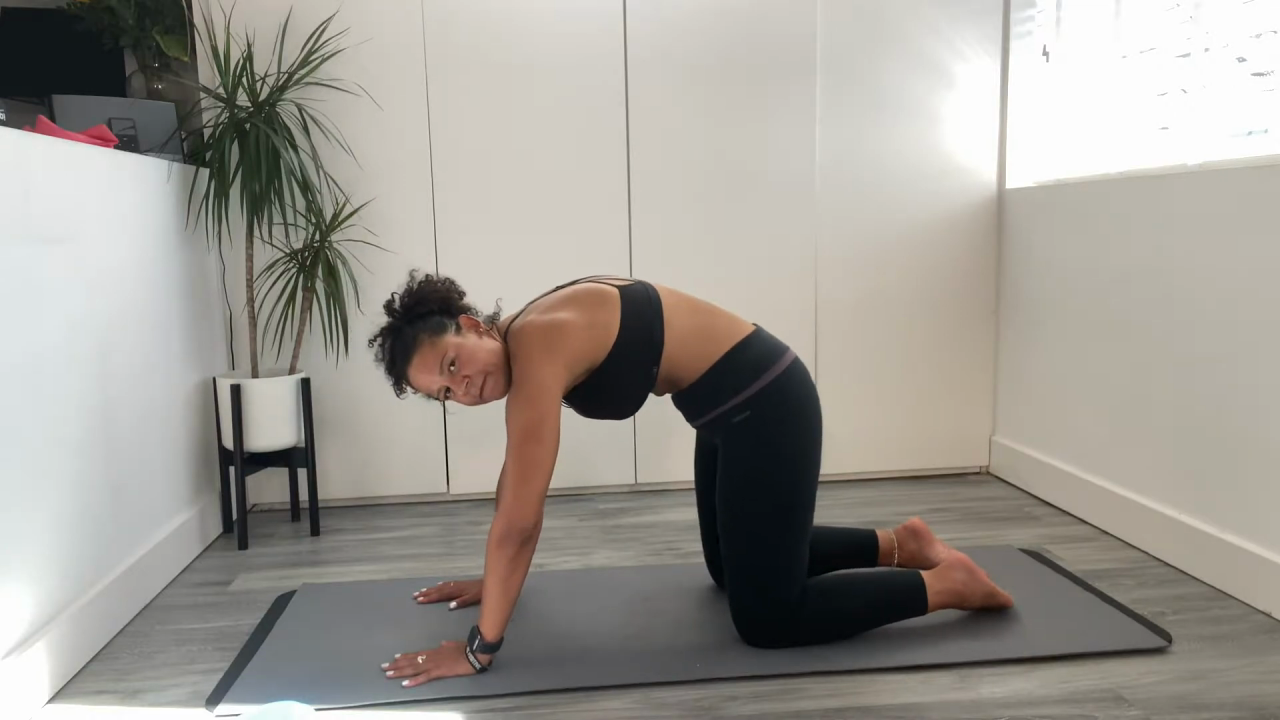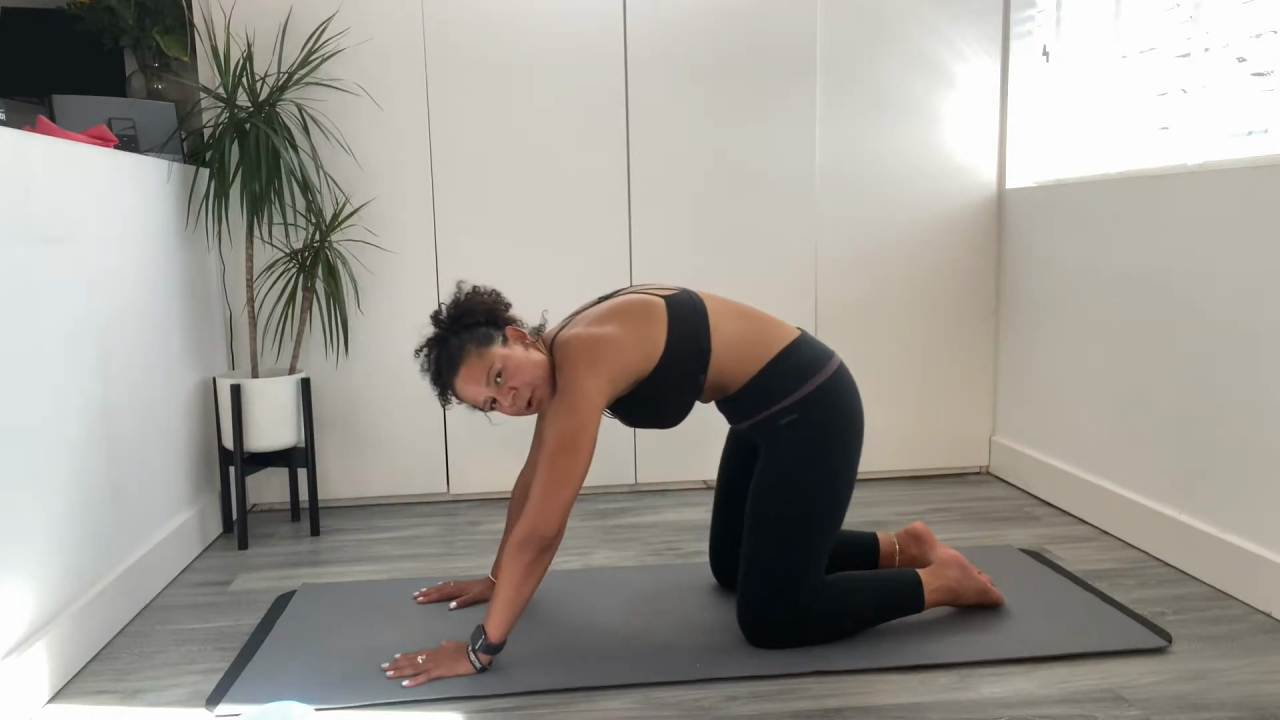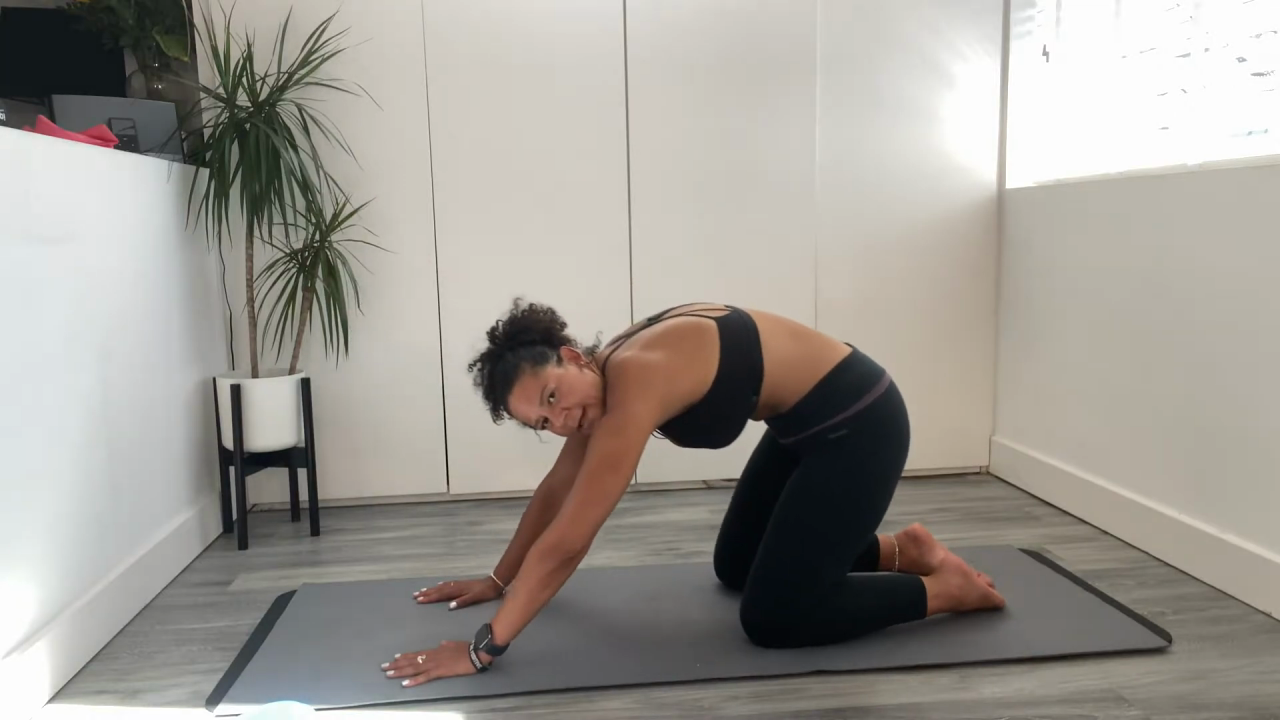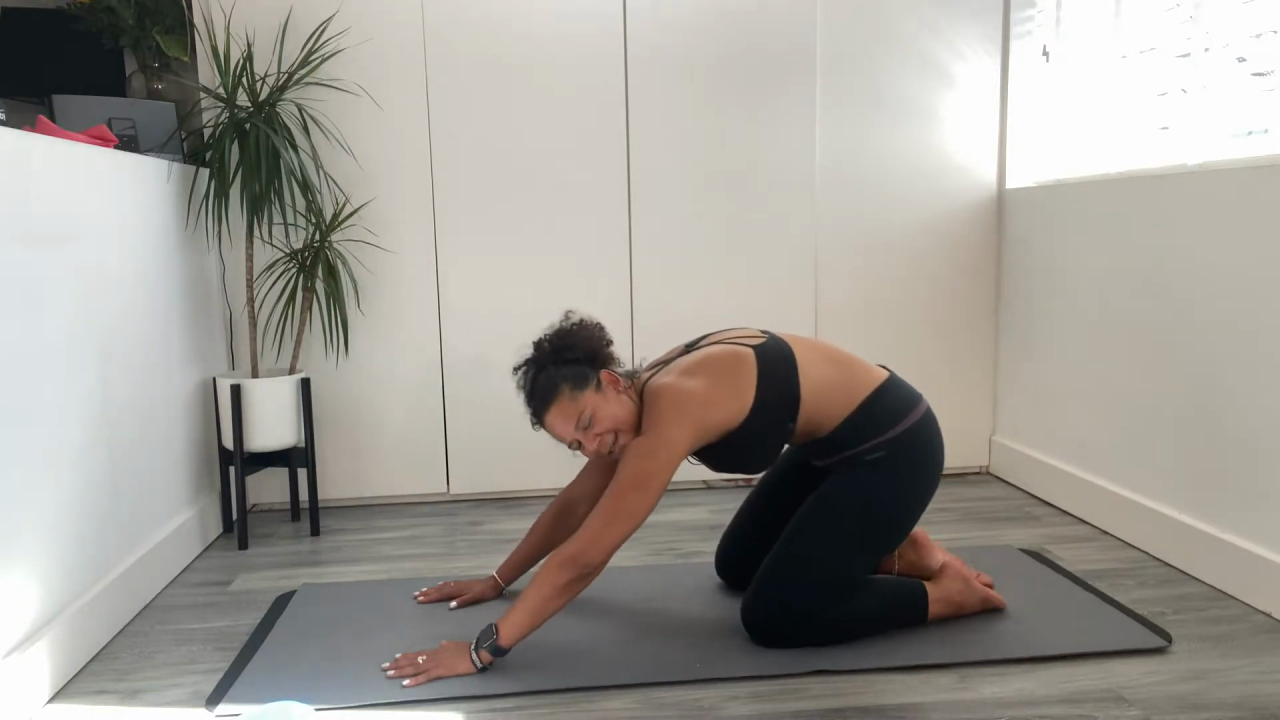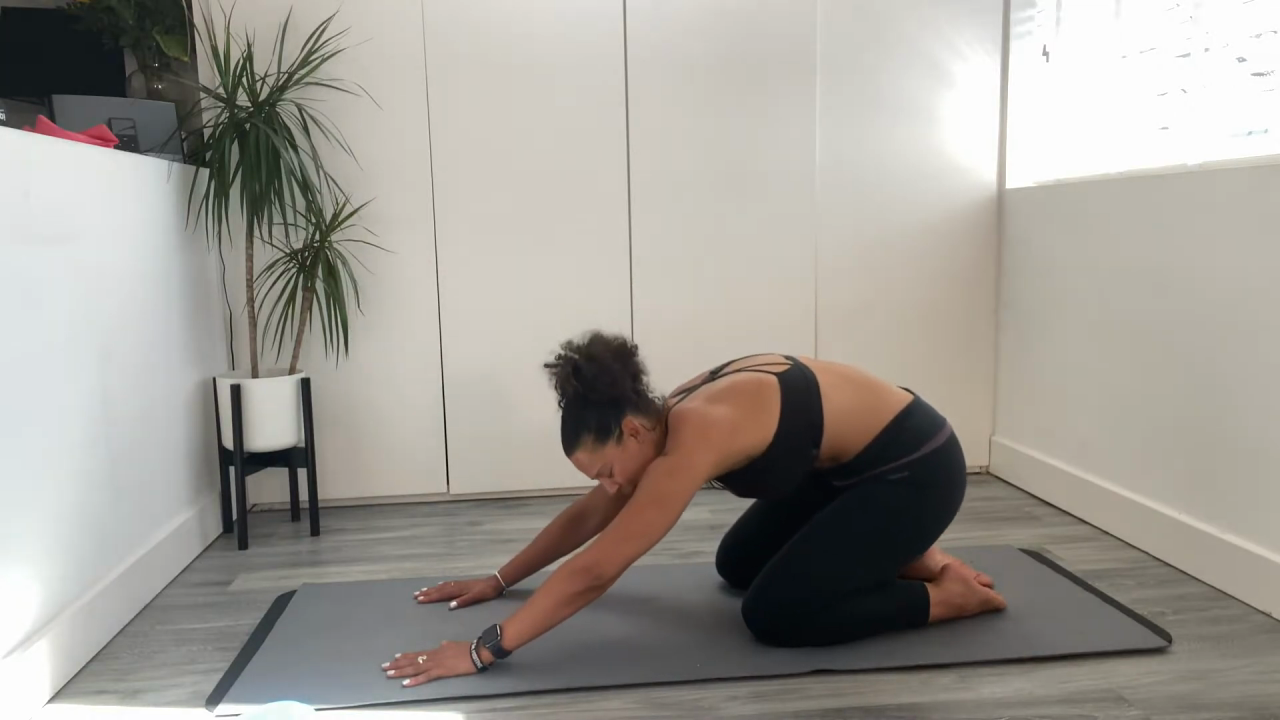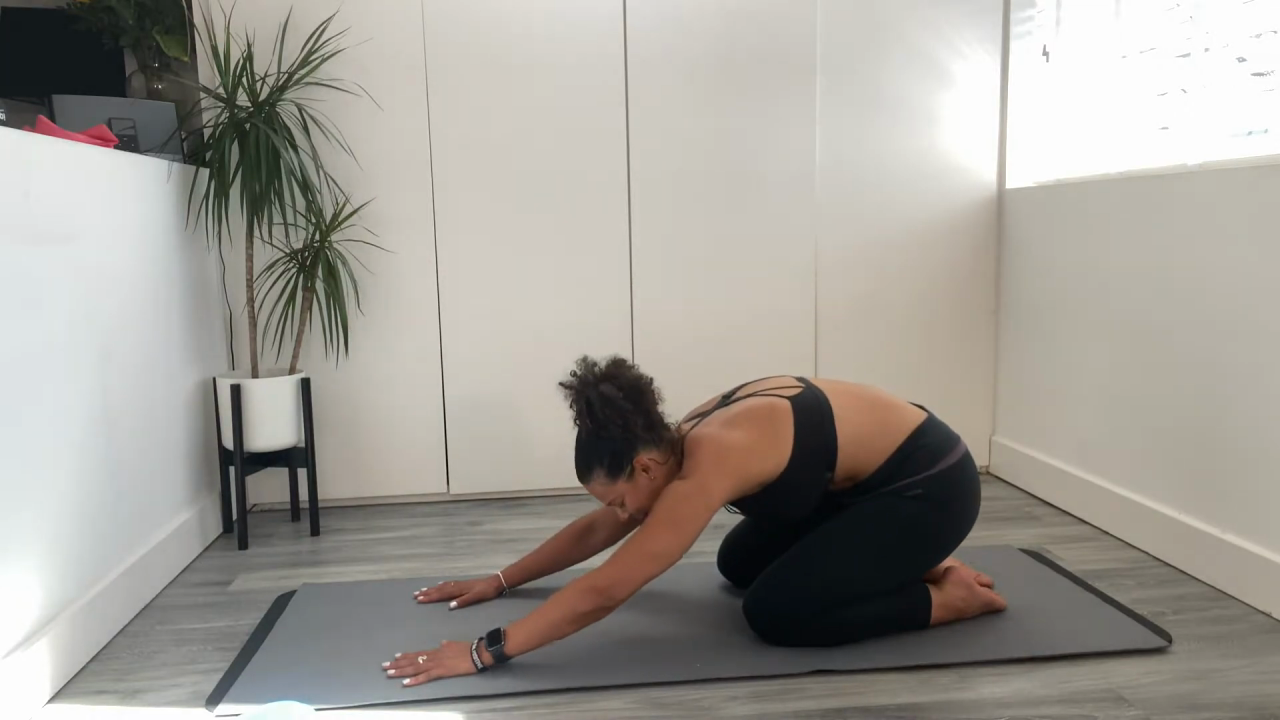
dt=0.4s
person 1, frame 1
left shoulder: (537, 347)
right shoulder: (530, 340)
left elbow: (520, 519)
right elbow: (515, 480)
left wrist: (479, 647)
right wrist: (492, 581)
left hip: (766, 404)
right hip: (734, 405)
left knee: (767, 617)
right knee: (731, 567)
left ankle: (945, 584)
right ankle: (897, 545)
person 1, frame 2
left shoulder: (584, 359)
right shoulder: (560, 354)
left elbow: (541, 529)
right elbow: (532, 481)
left wrist: (480, 648)
right wrist: (496, 579)
left hip: (811, 408)
right hip: (767, 409)
left knee: (770, 618)
right knee: (732, 568)
left ankle: (939, 580)
right ankle: (899, 546)
person 1, frame 3
left shoulder: (636, 384)
right shoulder: (603, 375)
left elbow: (566, 543)
right elbow: (556, 491)
left wrist: (483, 648)
right wrist: (498, 580)
left hip: (859, 424)
right hip: (806, 423)
left knee: (773, 618)
right knee: (736, 568)
left ankle: (946, 588)
right ankle: (901, 549)
person 1, frame 4
left shoulder: (672, 410)
right shoulder: (642, 395)
left elbow: (583, 557)
right elbow: (575, 502)
left wrist: (483, 649)
right wrist: (497, 580)
left hip: (894, 447)
right hip: (835, 442)
left knee: (773, 617)
right knee: (737, 567)
left ankle: (946, 593)
right ankle: (900, 552)
person 1, frame 5
left shoulder: (694, 438)
right shoulder: (667, 416)
left elbow: (594, 571)
right elbow: (587, 516)
left wrist: (483, 650)
right wrist: (500, 579)
left hip: (917, 469)
right hip: (854, 459)
left knee: (774, 614)
right knee: (738, 564)
left ankle: (945, 594)
right ankle: (903, 554)
person 1, frame 6
left shoulder: (707, 466)
right shoulder: (682, 442)
left elbow: (604, 592)
right elbow: (595, 530)
left wrist: (484, 651)
right wrist: (501, 580)
left hip: (932, 485)
right hip: (872, 472)
left knee: (775, 612)
right knee: (740, 563)
left ankle: (946, 596)
right ankle: (906, 559)
